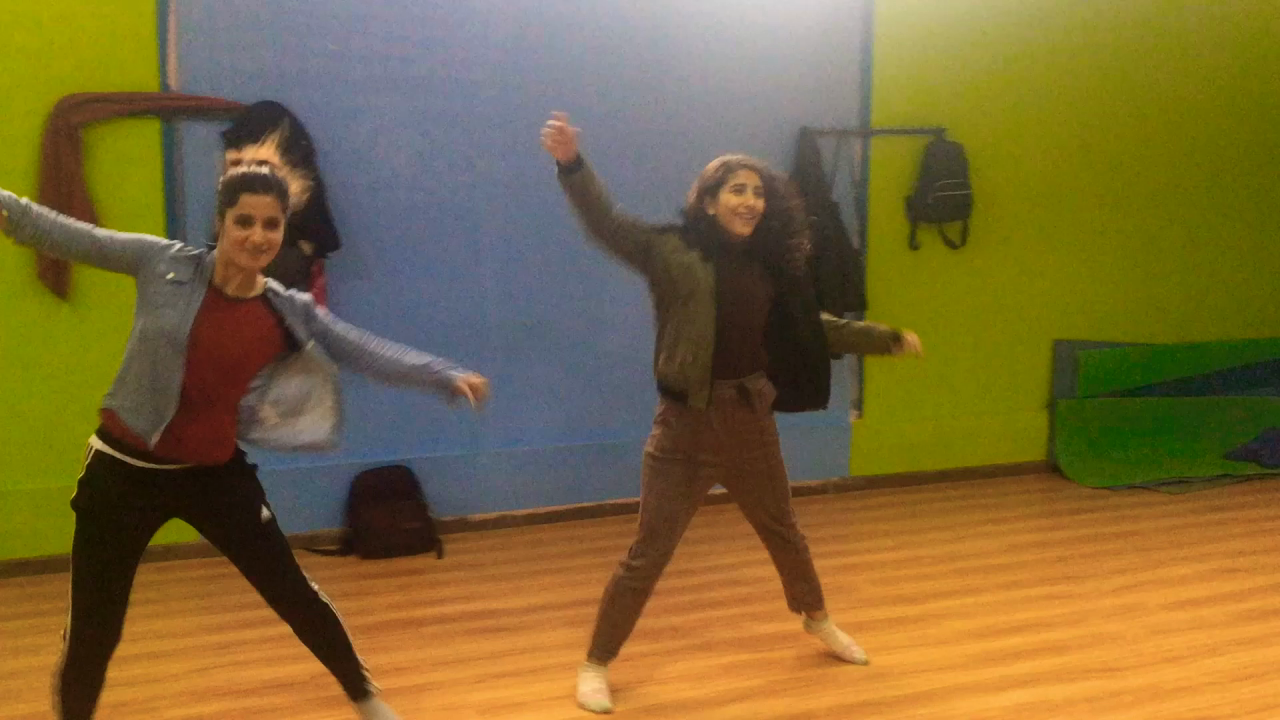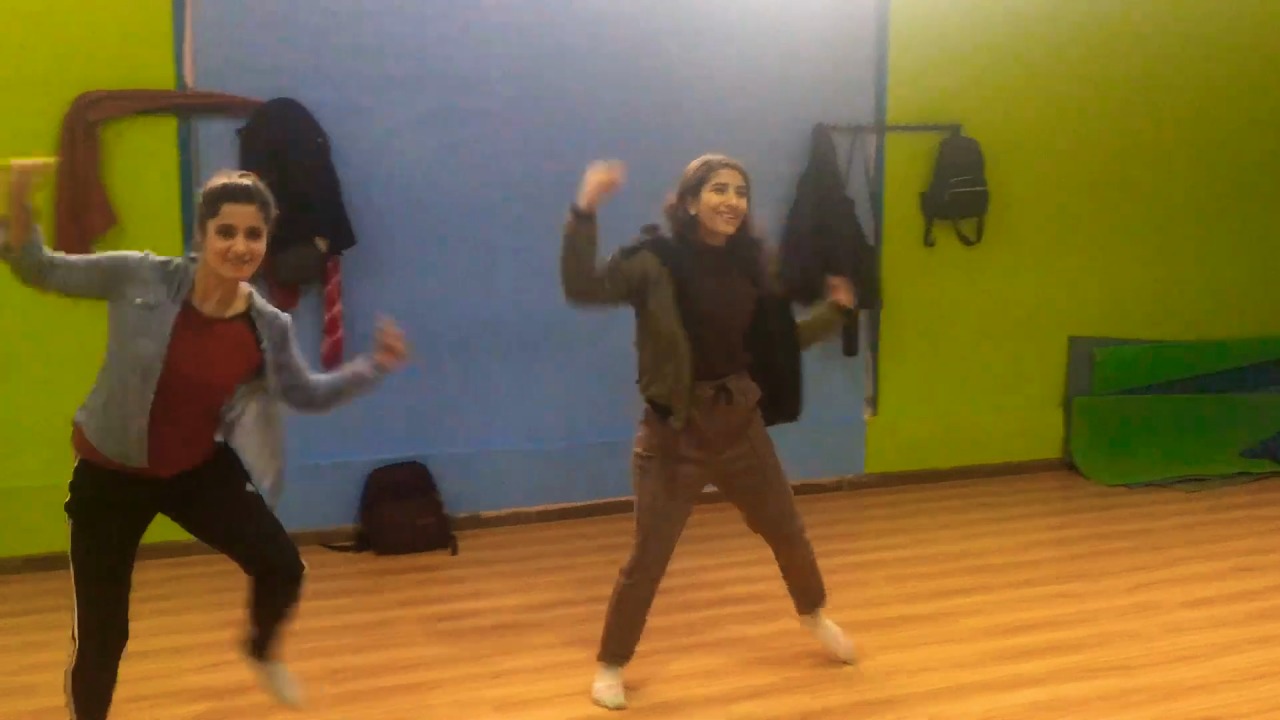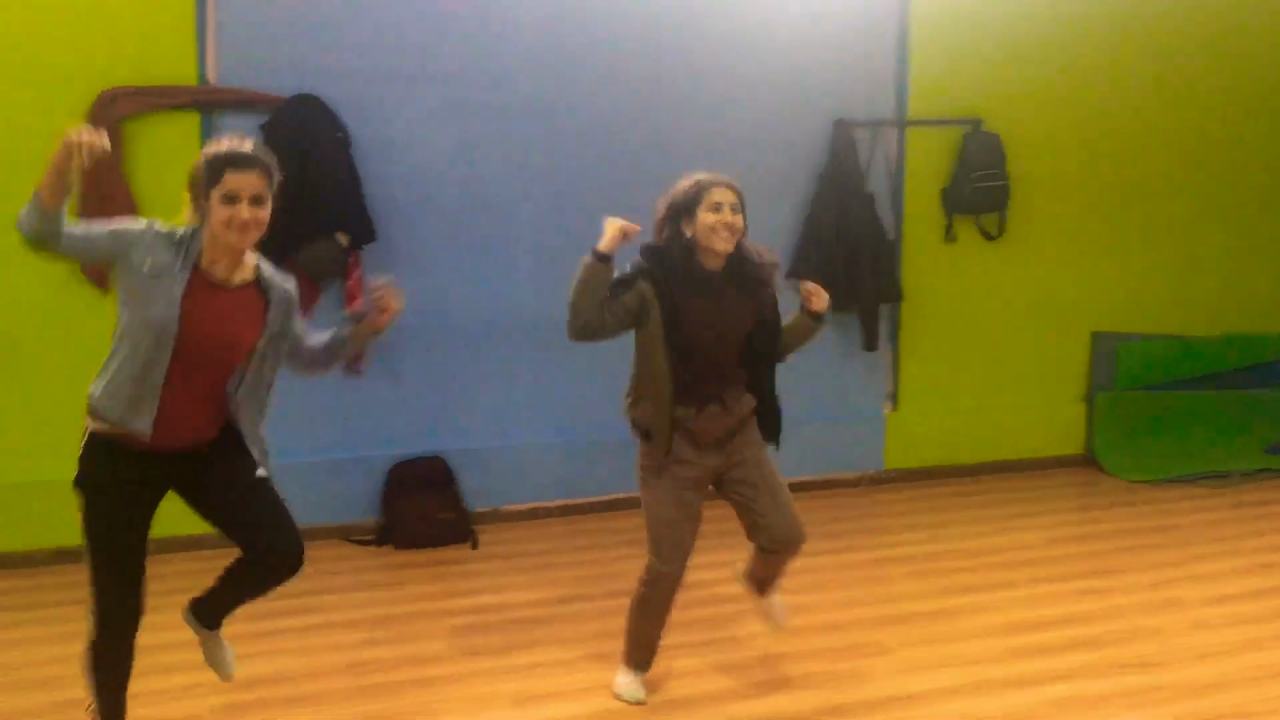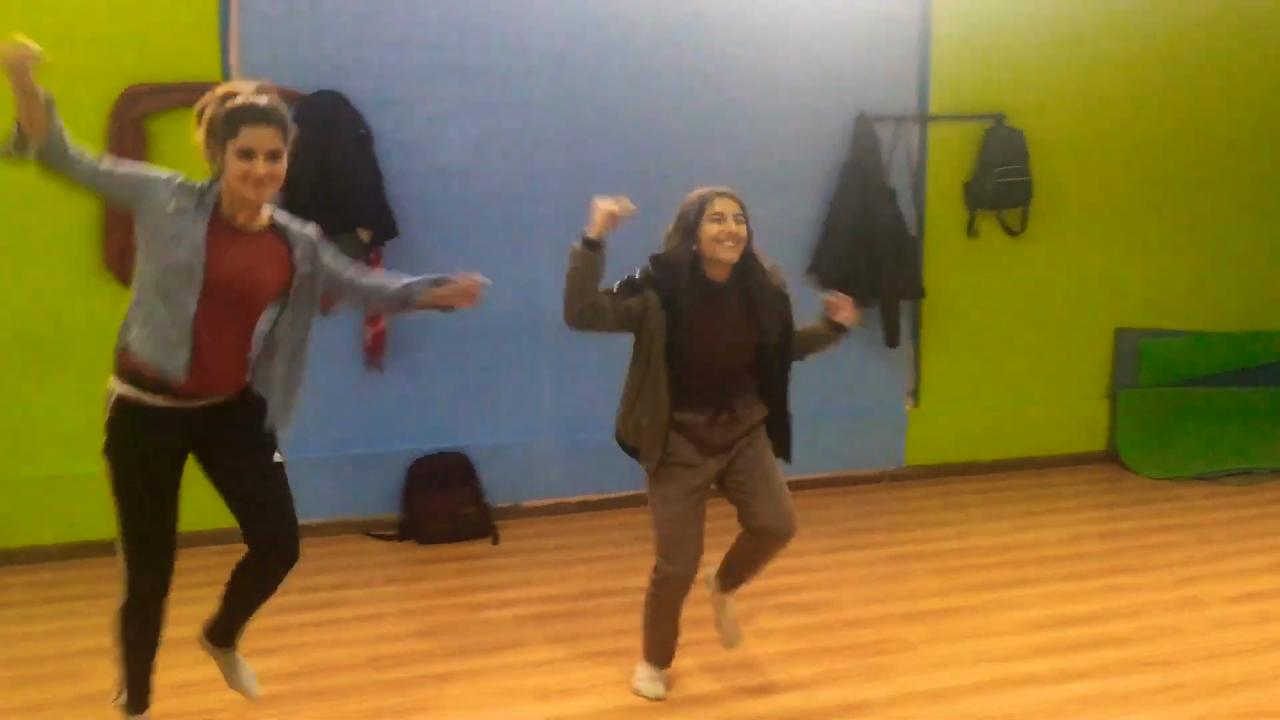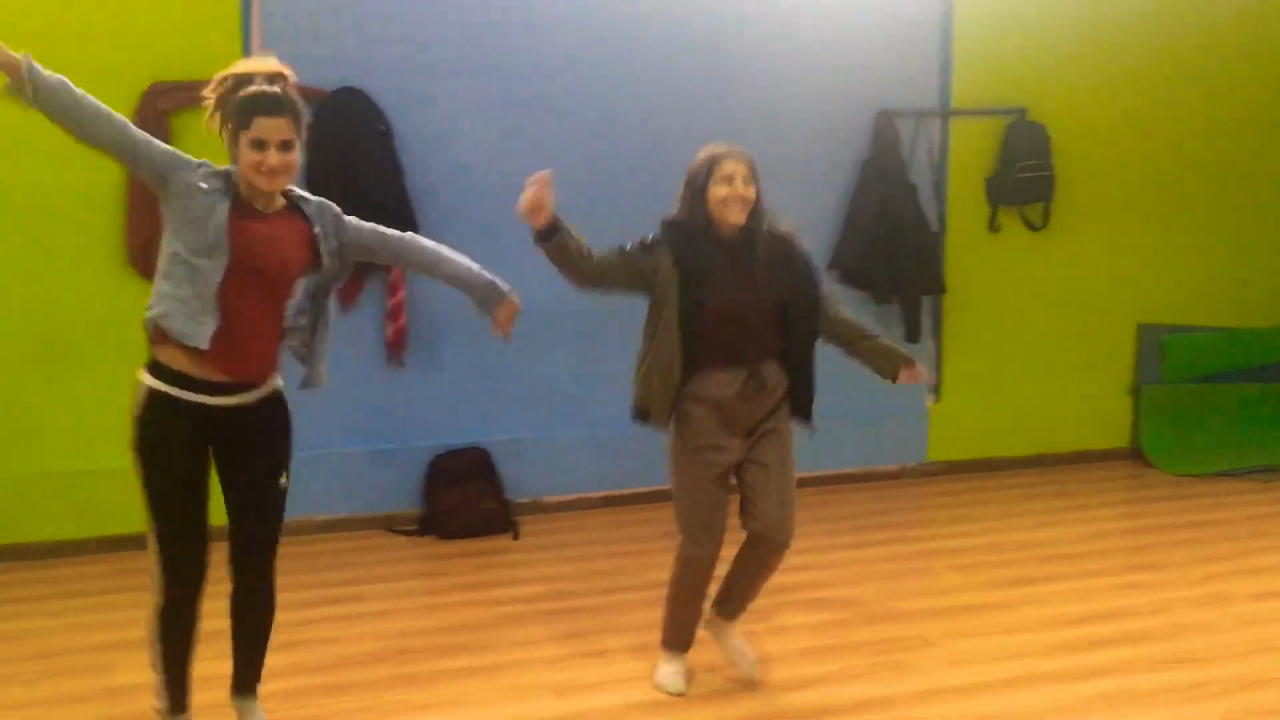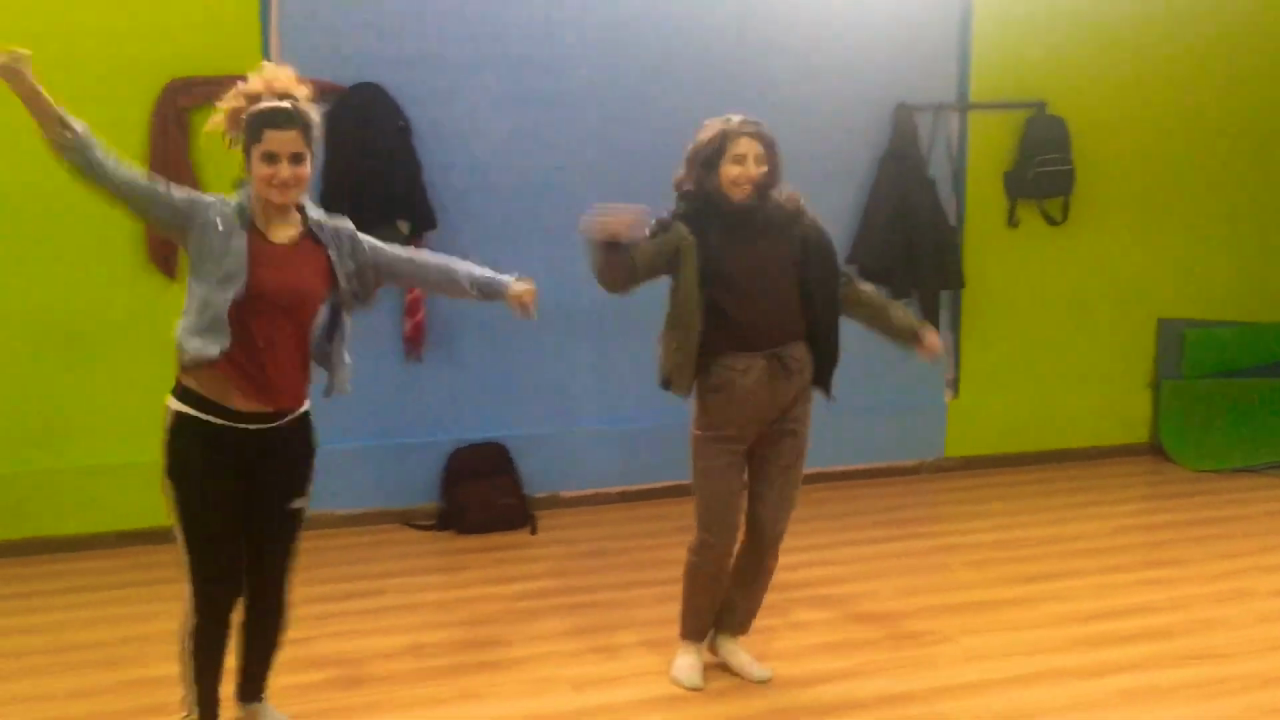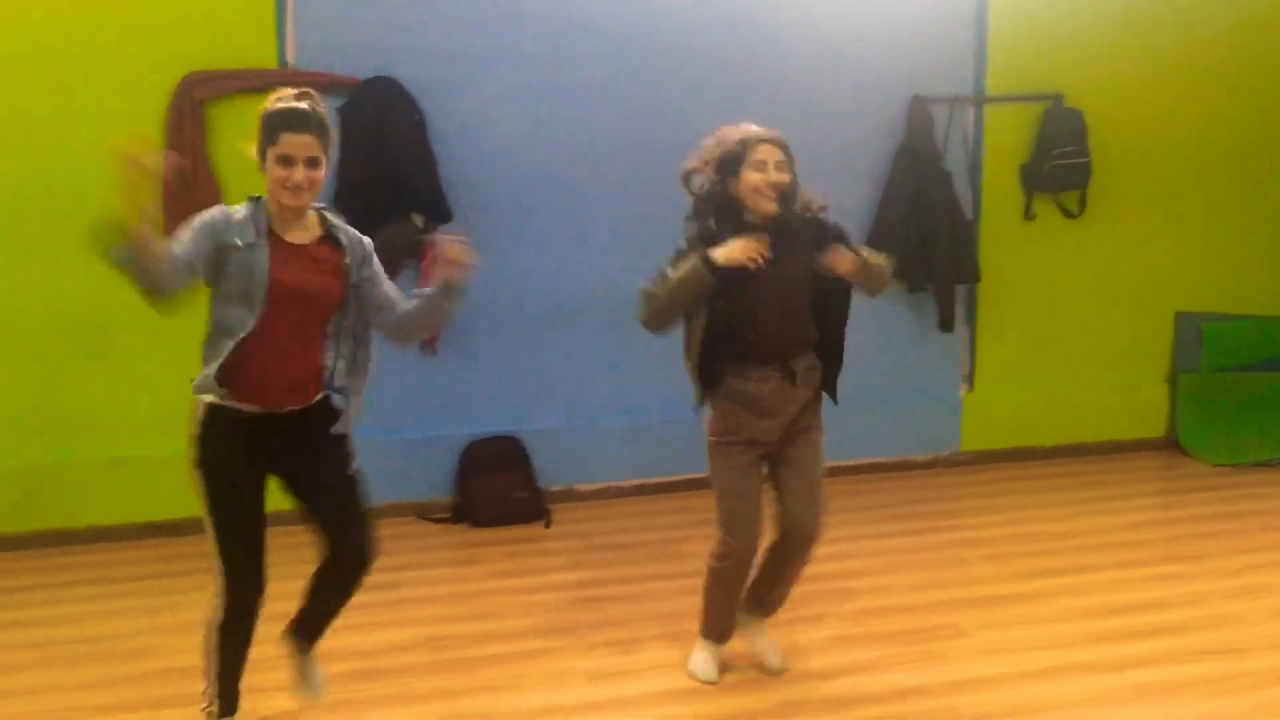
dt=0.1s
person 1, frame 1
left shoulder: (291, 312)
right shoulder: (166, 268)
left elbow: (365, 352)
right elbow: (63, 238)
left wrist: (449, 377)
left hip: (216, 471)
right hip: (126, 470)
left knee: (294, 593)
right knee: (91, 635)
person 1, frame 2
left shoulder: (269, 327)
right shoulder: (142, 280)
left elbow: (309, 395)
left wrist: (373, 366)
left hip: (199, 469)
right hip: (108, 473)
left knee: (281, 567)
right knee: (102, 636)
left ankle: (263, 653)
person 1, frame 3
left shoulder: (274, 295)
right shoulder: (150, 253)
left elbow: (312, 354)
right elbow: (44, 234)
left wrist: (368, 326)
right wrist: (63, 170)
left hip: (209, 447)
right hip: (122, 450)
left knee: (281, 553)
right knee: (116, 611)
left ankle: (206, 615)
person 1, frame 4
left shoulder: (297, 243)
right shoulder: (167, 201)
left elbow: (364, 289)
right elbow: (62, 160)
left wrist: (434, 291)
left hip: (232, 409)
right hip: (147, 411)
left knee: (278, 544)
right knee: (148, 578)
left ankle: (222, 638)
person 1, frame 5
left shoulder: (318, 220)
right shoulder: (193, 187)
left elbow: (402, 246)
right elbow: (99, 124)
left wrist: (487, 286)
left hip: (258, 410)
right hip: (177, 403)
left knee: (256, 565)
right knee: (182, 575)
person 1, frame 6
left shoulder: (334, 241)
right shoulder: (207, 220)
left elbow: (417, 266)
right elbow: (106, 172)
left wrist: (499, 286)
left hip: (281, 429)
right hip: (205, 427)
left knee: (268, 581)
right knee: (216, 587)
person 1, frame 7
left shoulder: (351, 246)
right shoulder: (228, 229)
left elbow: (406, 326)
right elbow: (157, 278)
left wrist: (447, 281)
right wrist: (133, 215)
left hip: (309, 416)
right hip: (236, 423)
left knee: (353, 549)
right knee: (243, 587)
left ankle: (302, 639)
person 2, frame 1
left shoulder: (775, 261)
right shoulder: (677, 251)
left elbow: (813, 329)
right elbow: (605, 227)
left wrist: (888, 338)
right wrist: (572, 162)
left hip: (751, 420)
right hip: (689, 422)
left knee: (783, 532)
right knee: (648, 556)
left ankle: (817, 621)
right ankle: (597, 664)
person 2, frame 2
left shoulder: (749, 268)
right shoulder: (655, 263)
left elbow: (775, 339)
right elbow: (580, 286)
left wrist: (834, 311)
right wrist: (584, 209)
left hip: (738, 420)
right hip: (674, 428)
left knee: (786, 529)
right knee: (649, 558)
left ankle: (813, 614)
right ankle: (610, 664)
person 2, frame 3
left shoulder: (752, 279)
right shoulder: (655, 283)
right elbow: (582, 325)
left wrist: (810, 317)
right wrist: (602, 254)
left hip: (736, 426)
right hip: (672, 435)
left knee: (785, 535)
right knee: (668, 563)
left ankle: (761, 584)
right ankle: (634, 663)
person 2, frame 4
left shoulder: (761, 290)
right shoulder: (660, 290)
left elbow: (782, 352)
right elbow: (580, 313)
left wrist: (833, 327)
right wrist: (593, 240)
left hip: (743, 432)
right hip: (679, 441)
left knee: (775, 526)
right knee: (676, 564)
left ankle: (724, 587)
right ankle: (653, 661)
person 2, frame 5
left shoulder: (777, 252)
right shoulder: (670, 253)
left elbow: (822, 316)
right elbow: (591, 272)
left wrist: (891, 360)
right wrist: (547, 225)
left hip: (767, 408)
right hip: (702, 411)
left knee: (775, 532)
right knee: (699, 547)
left ankle: (726, 619)
right ankle: (673, 649)
person 2, frame 6
left shoulder: (794, 226)
right shoulder: (690, 231)
left elbow: (844, 291)
right elbow: (617, 278)
left wrist: (910, 330)
right wrist: (611, 238)
left hip: (791, 390)
right hip: (726, 395)
left knee: (768, 529)
right knee: (716, 533)
left ankle: (728, 636)
right ankle: (692, 641)
person 2, frame 7
left shoulder: (806, 230)
right shoulder: (710, 241)
left elbow: (879, 276)
right elbow: (654, 316)
left wrist: (857, 265)
right wrist: (710, 262)
left hip: (800, 398)
right hip: (738, 405)
left knee: (804, 529)
right knee: (736, 542)
left ankle: (756, 618)
right ankle: (711, 640)
